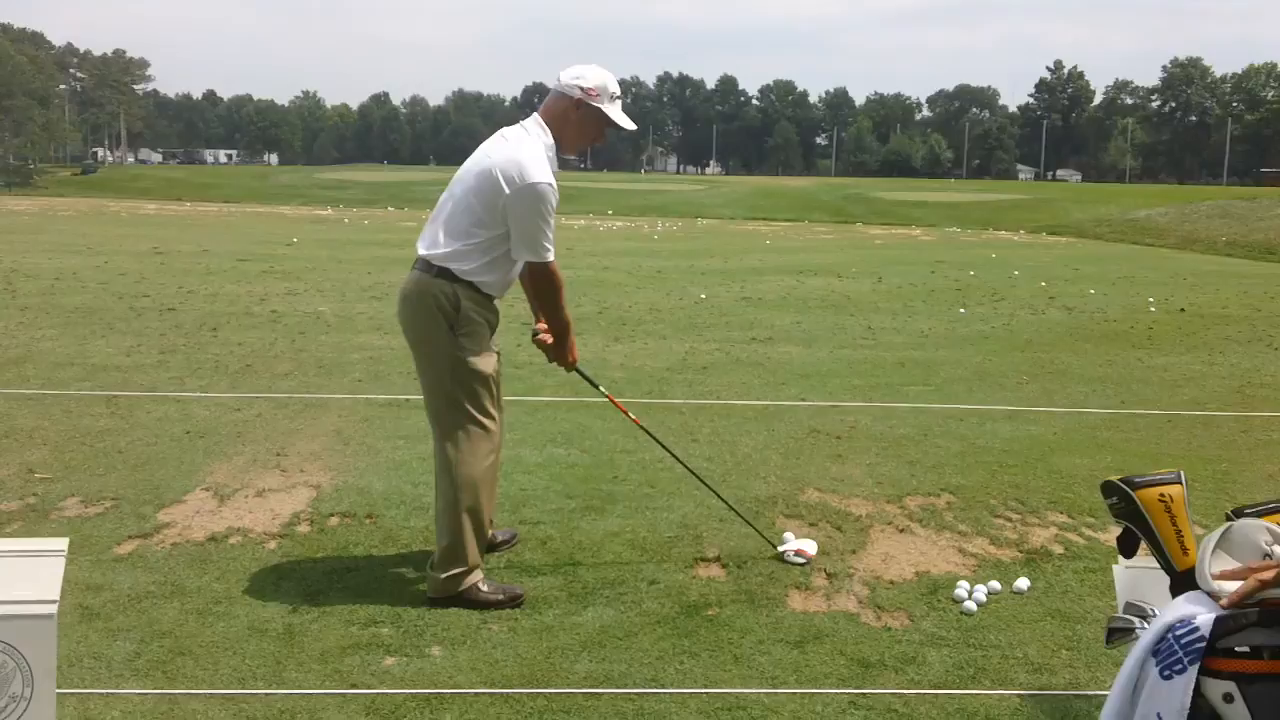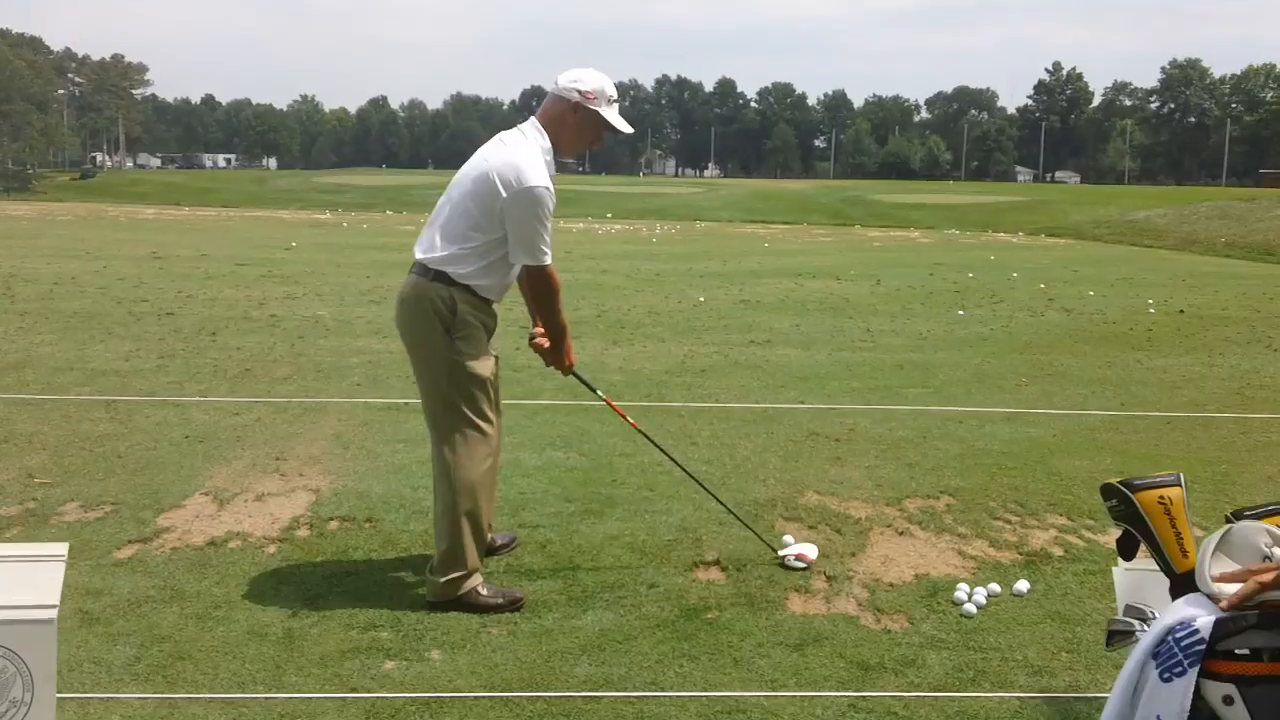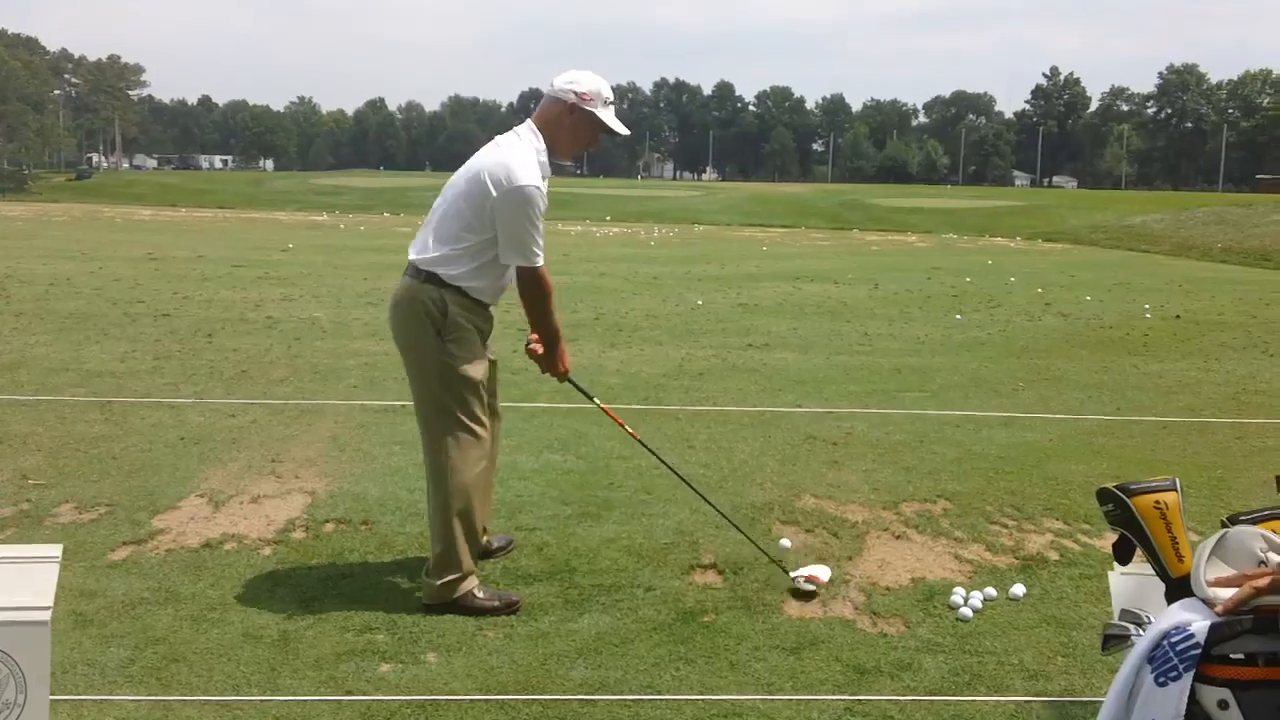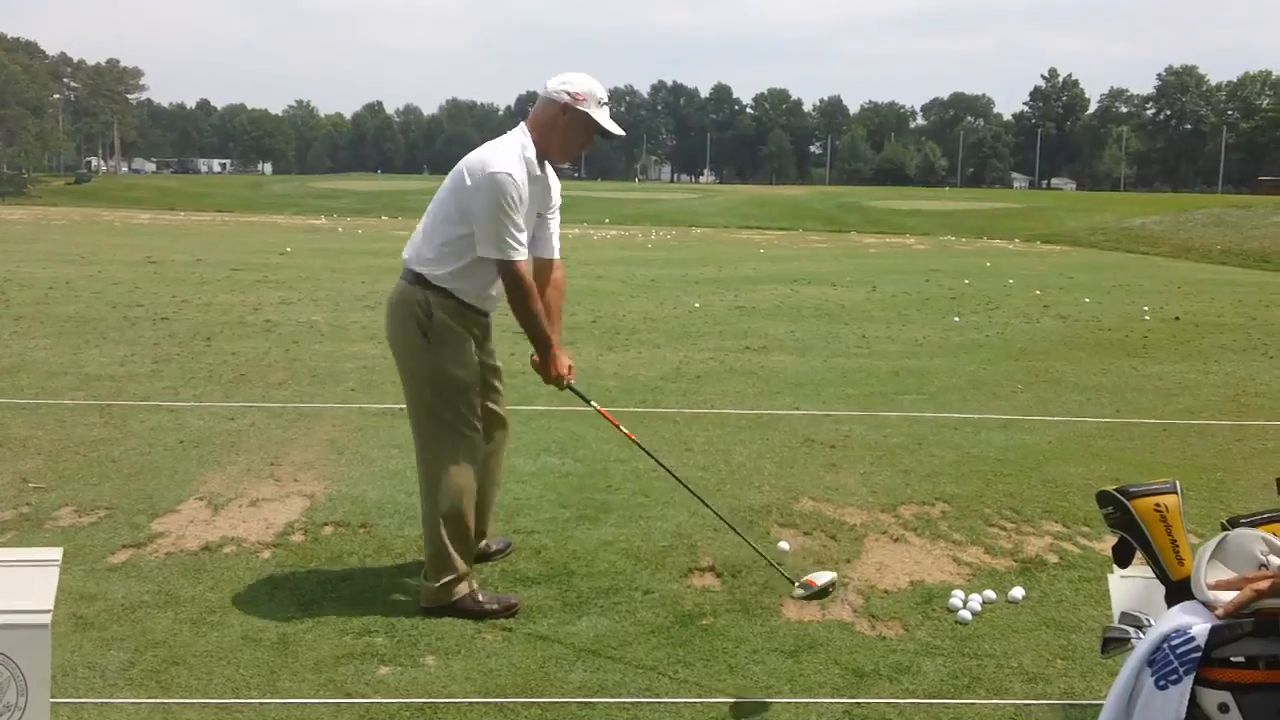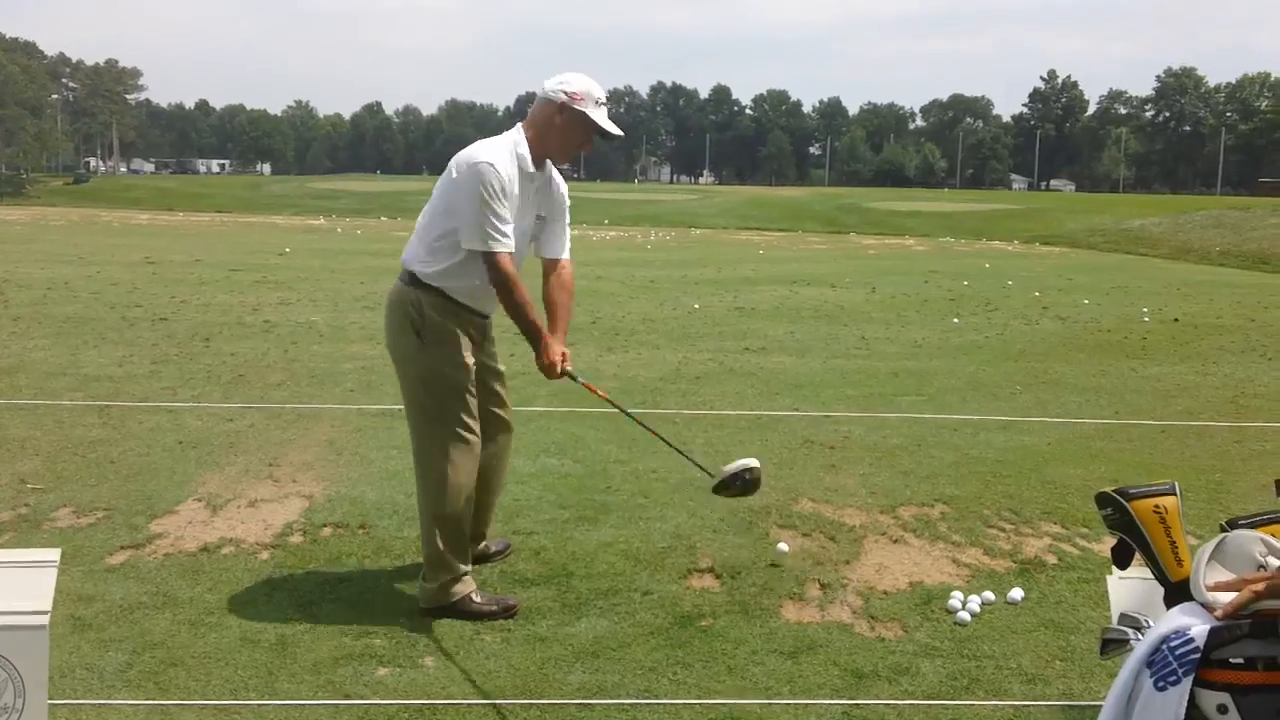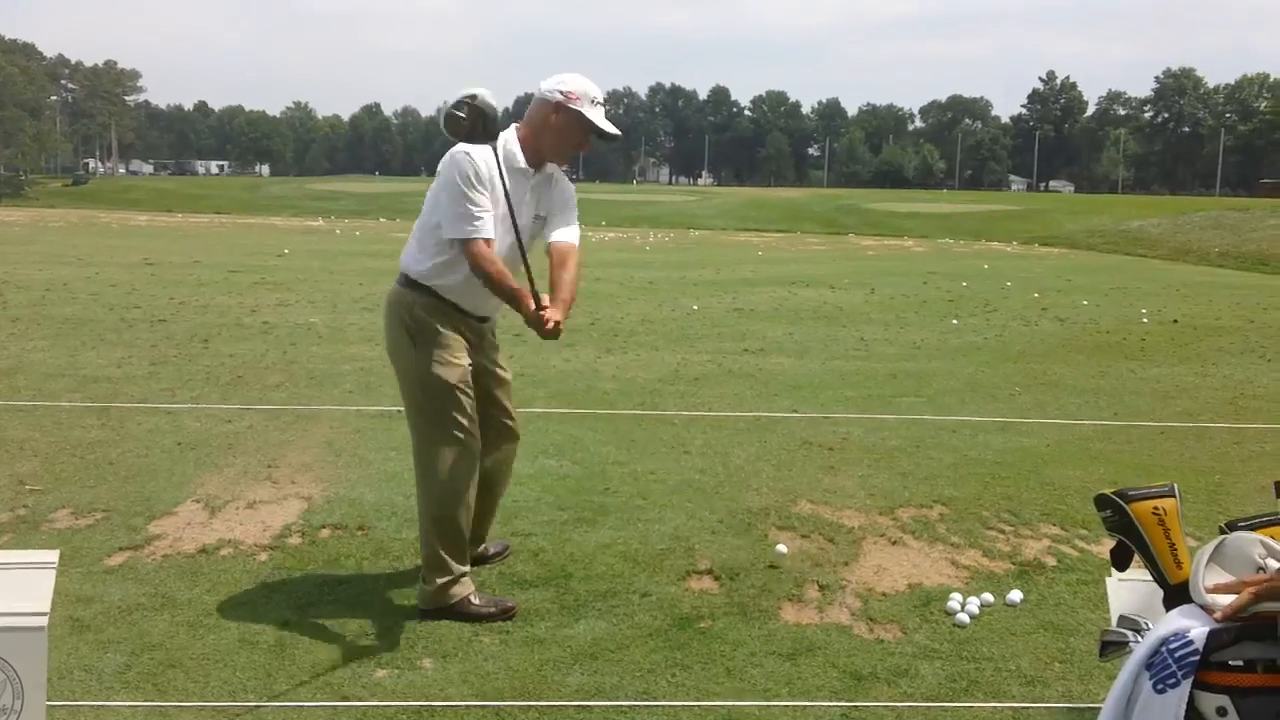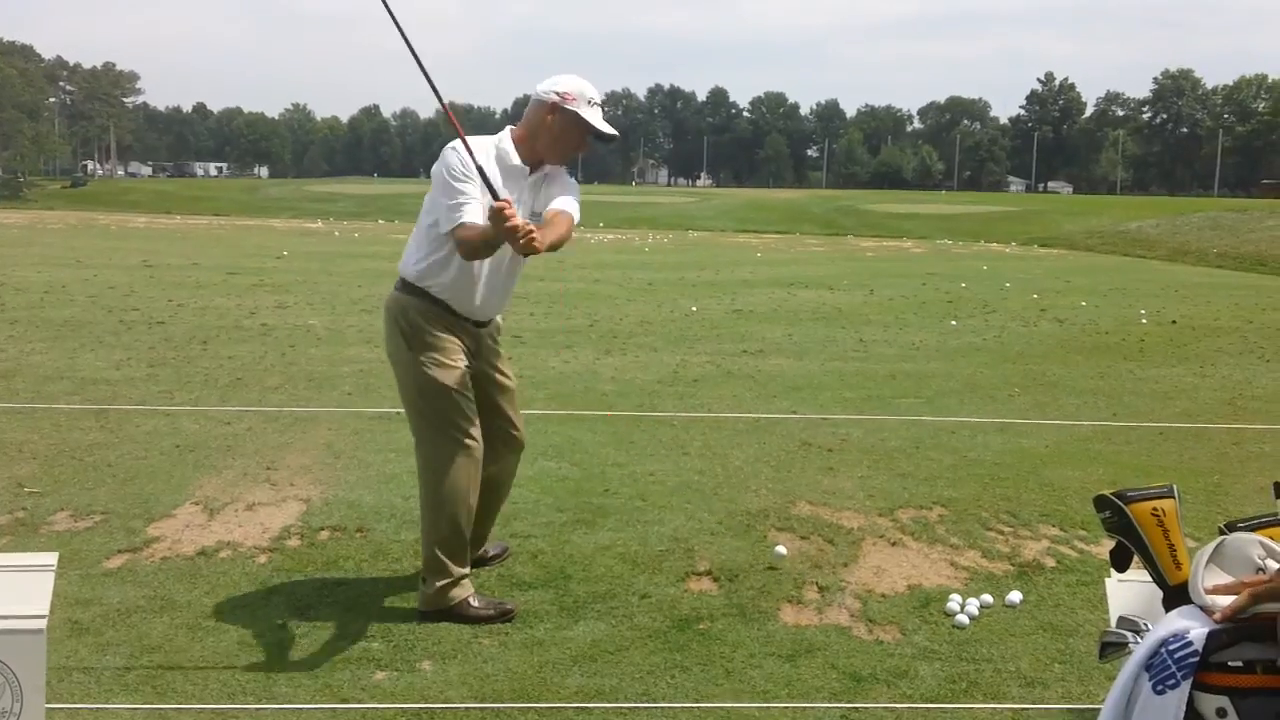
dt=0.1s
person 1, frame 1
left shoulder: (517, 140)
right shoulder: (532, 174)
left elbow: (530, 260)
right elbow: (541, 268)
left wrist: (542, 319)
right wrist: (563, 333)
left hip: (451, 296)
right hip: (449, 301)
left knee: (478, 423)
right knee: (469, 431)
left ankle: (472, 530)
right ankle: (454, 574)
person 1, frame 2
left shoulder: (516, 144)
right shoulder: (529, 177)
left elbow: (528, 264)
right elbow: (538, 272)
left wrist: (539, 323)
right wrist: (560, 337)
left hip: (450, 300)
right hip: (446, 305)
left knee: (477, 426)
right knee: (468, 436)
left ankle: (471, 533)
right ankle: (454, 579)
person 1, frame 3
left shoulder: (531, 161)
right shoulder: (519, 173)
left elbow: (532, 266)
right elbow: (530, 273)
left wrist: (546, 335)
right wrist: (554, 343)
left hip: (461, 308)
right hip: (439, 308)
left knee: (476, 426)
right knee: (460, 438)
left ankle: (466, 535)
right ankle: (449, 581)
person 1, frame 4
left shoulder: (544, 178)
right shoulder: (502, 171)
left elbow: (548, 267)
right elbow: (511, 273)
left wrist: (551, 340)
right wrist: (549, 349)
left hip: (459, 312)
right hip: (430, 311)
left knee: (486, 428)
right knee: (452, 443)
left ankle: (467, 539)
right ankle: (446, 584)
person 1, frame 5
left shoulder: (554, 187)
right shoulder: (483, 162)
left elbow: (559, 264)
right elbow: (495, 266)
left wrist: (558, 338)
right wrist: (537, 339)
left hip: (471, 317)
right hip: (428, 311)
left knee: (493, 429)
right knee: (452, 444)
left ankle: (466, 541)
right ankle: (446, 585)
person 1, frame 6
left shoulder: (558, 186)
right shoulder: (472, 159)
left elbow: (565, 254)
right elbow: (477, 255)
left wrist: (558, 309)
right wrist: (525, 305)
left hip: (474, 320)
right hip: (426, 314)
left knee: (497, 434)
right knee: (451, 446)
left ankle: (466, 543)
right ankle: (444, 587)
person 1, frame 7
left shoulder: (560, 184)
right shoulder: (464, 154)
left elbow: (559, 227)
right elbow: (466, 243)
left wrist: (536, 234)
right wrist: (498, 231)
left hip: (480, 326)
right hip: (424, 319)
left knee: (505, 441)
right knee: (455, 449)
left ankle: (467, 545)
right ankle: (444, 589)
